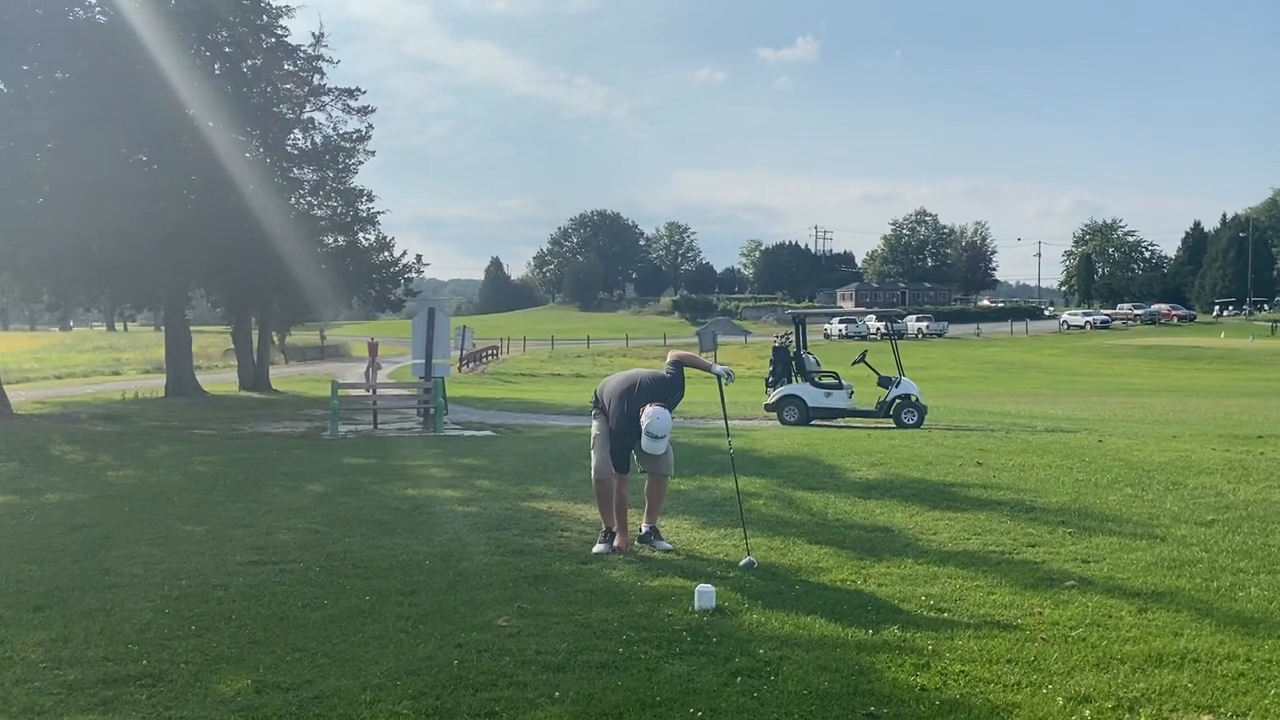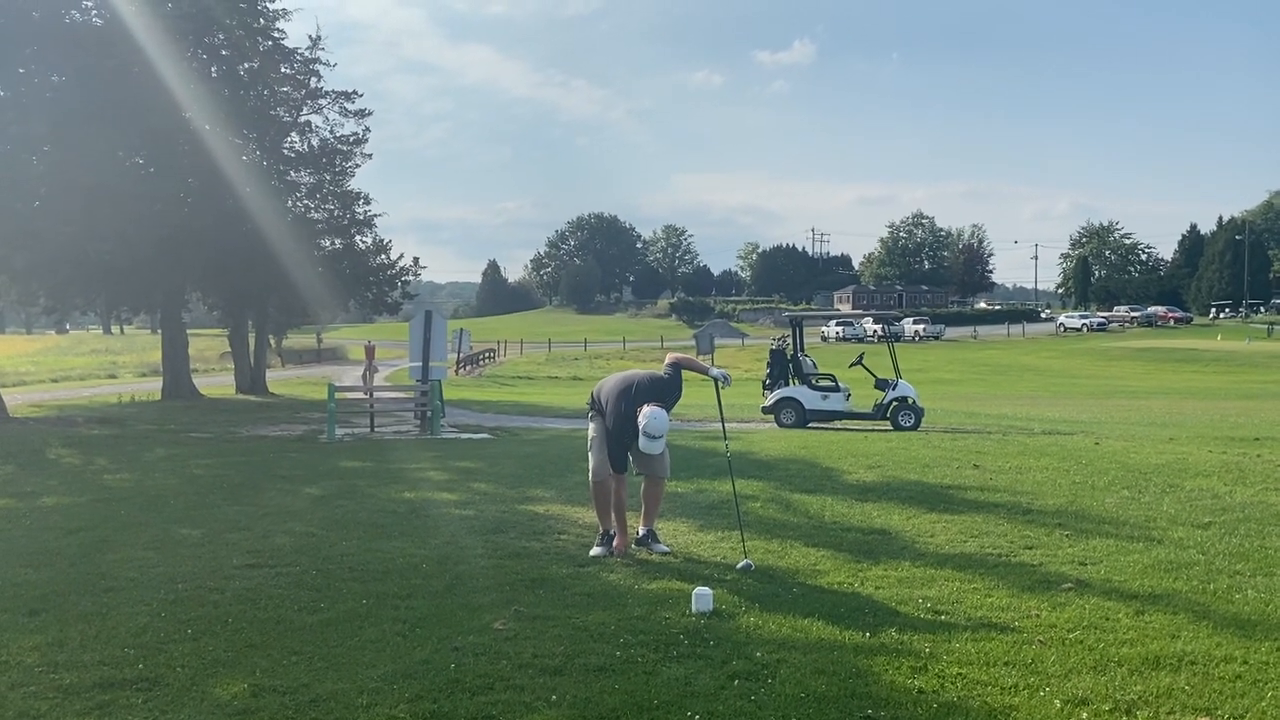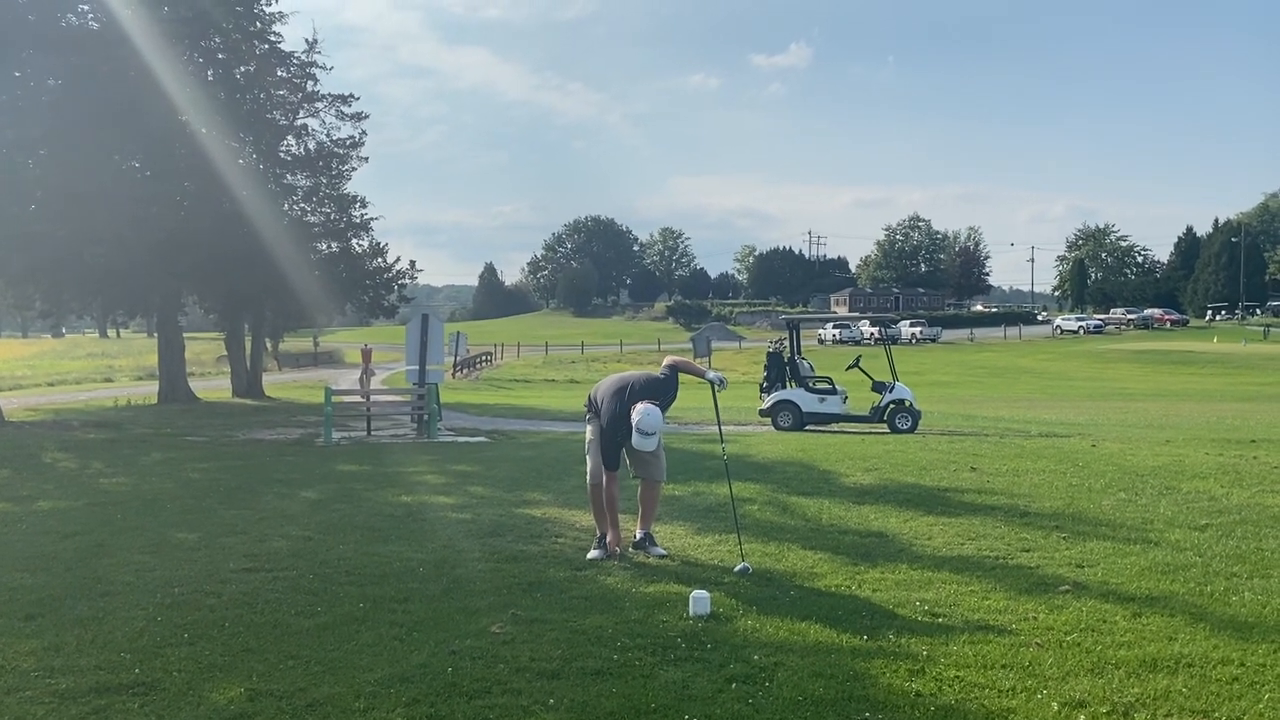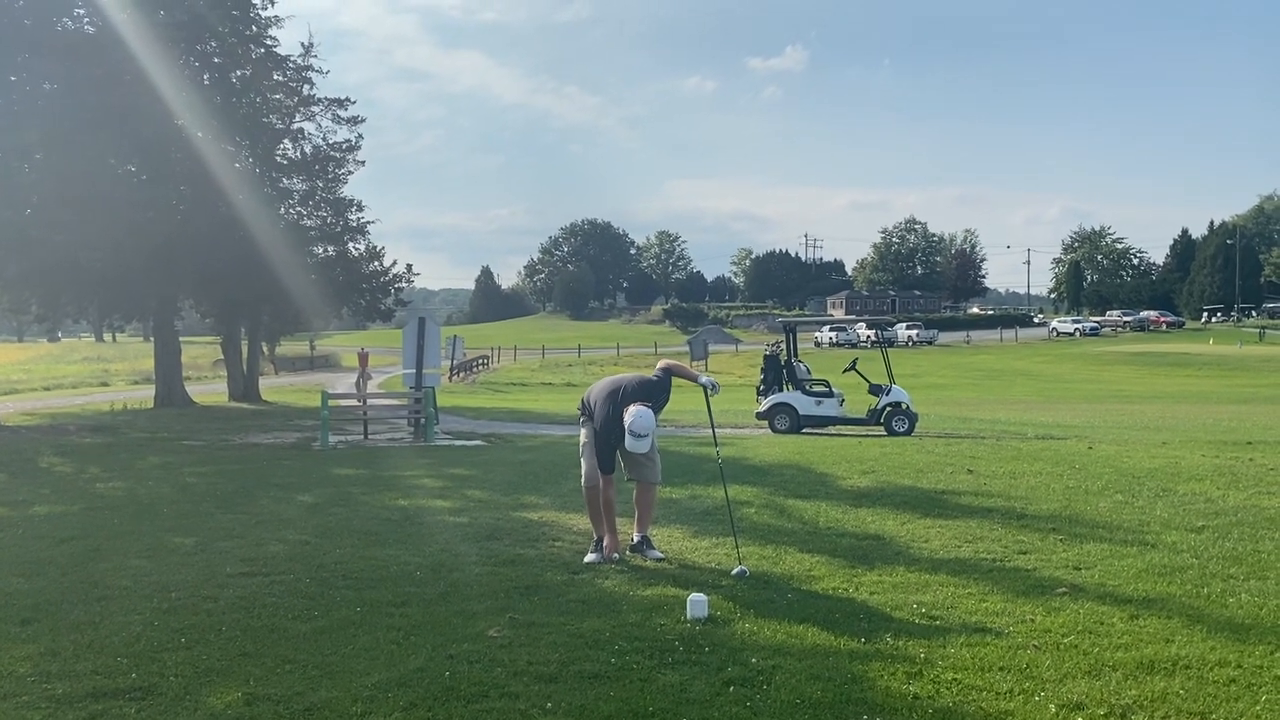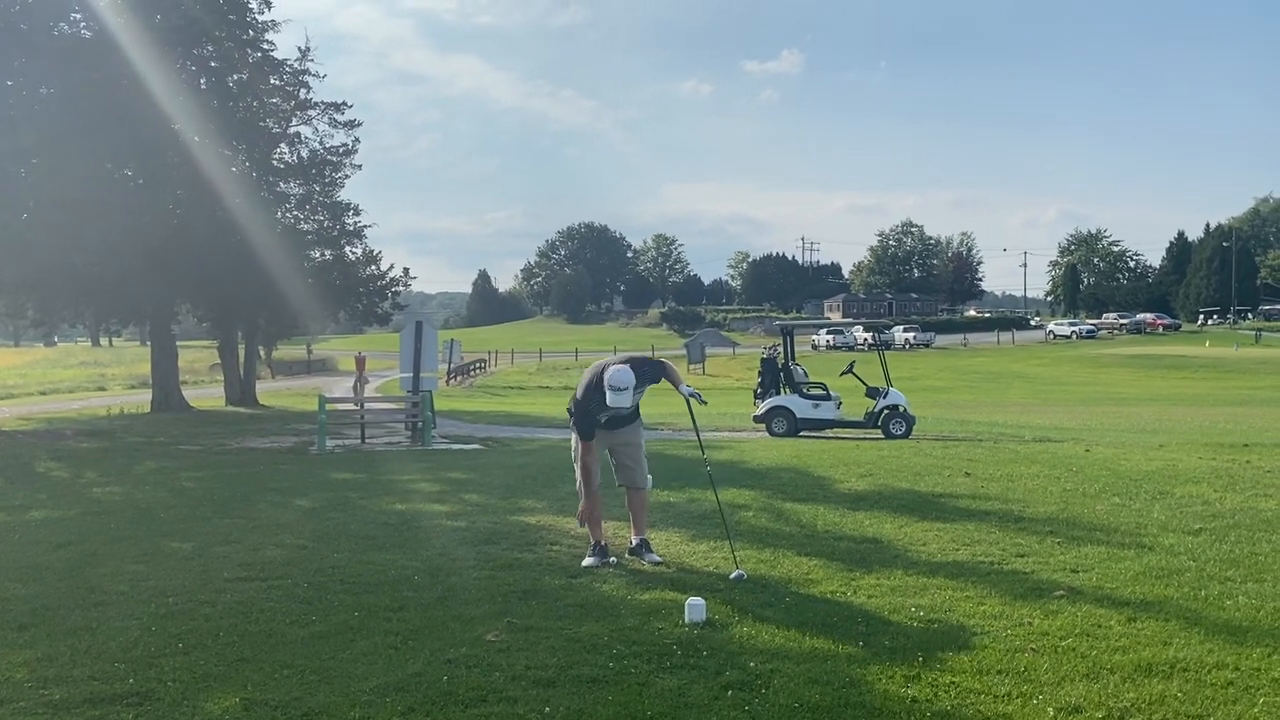
dt=0.5s
person 1, frame 1
left shoulder: (671, 389)
right shoulder: (622, 429)
left elbow: (673, 355)
right elbow: (621, 483)
left wrist: (712, 367)
right wrist: (622, 533)
left hip: (643, 399)
right hip: (606, 409)
left knee: (662, 467)
right knee: (602, 471)
left ankle: (649, 529)
right ankle: (609, 531)
person 1, frame 2
left shoulder: (669, 389)
right shoulder: (620, 429)
left elbow: (672, 357)
right elbow: (619, 484)
left wrist: (709, 370)
right wrist: (622, 534)
left hip: (644, 409)
right hip: (603, 412)
left knee: (658, 470)
right knee: (600, 473)
left ankle: (646, 532)
right ankle: (607, 533)
person 1, frame 3
left shoulder: (664, 389)
right shoulder: (613, 427)
left elbow: (670, 360)
right elbow: (610, 480)
left wrist: (706, 373)
right wrist: (614, 530)
left hip: (644, 417)
right hip: (600, 414)
left knee: (655, 473)
right knee: (597, 475)
left ankle: (643, 535)
right ankle: (602, 536)
person 1, frame 4
left shoulder: (657, 390)
right shoulder: (607, 430)
left elbow: (664, 364)
right elbow: (607, 485)
left wrist: (699, 378)
right wrist: (611, 534)
left hip: (639, 419)
right hip: (594, 418)
left knee: (650, 475)
right knee: (592, 478)
left ankle: (640, 538)
right ankle: (600, 540)
person 1, frame 5
left shoulder: (643, 368)
right shoulder: (587, 397)
left elbow: (664, 365)
right elbow: (587, 451)
left wrist: (682, 387)
right wrist: (587, 498)
left hip: (628, 423)
right hip: (590, 424)
left knee: (637, 480)
right knee: (586, 482)
left ankle: (639, 541)
right ankle: (597, 544)
